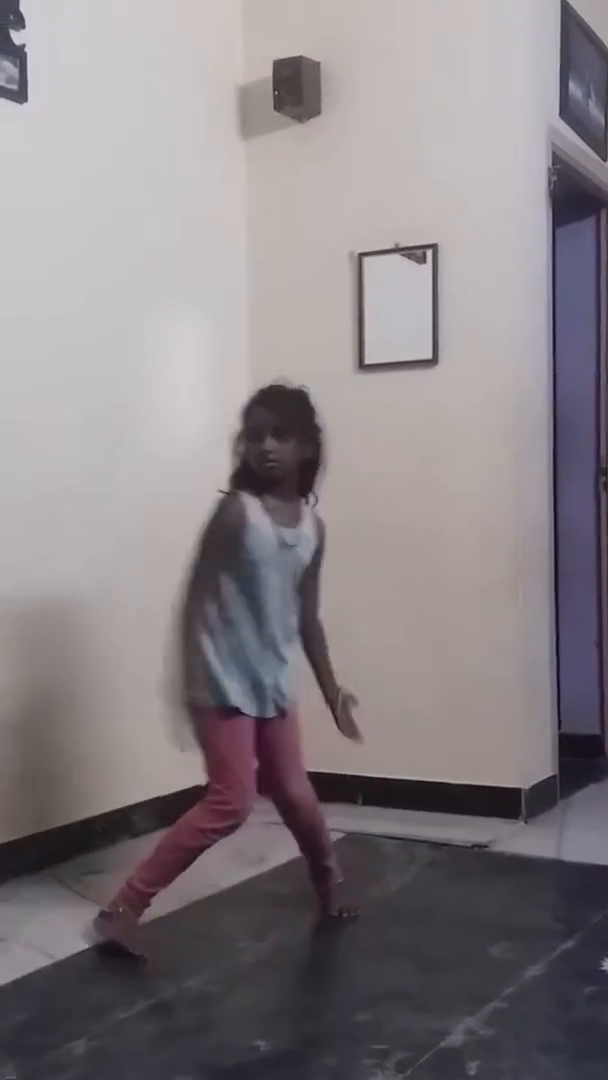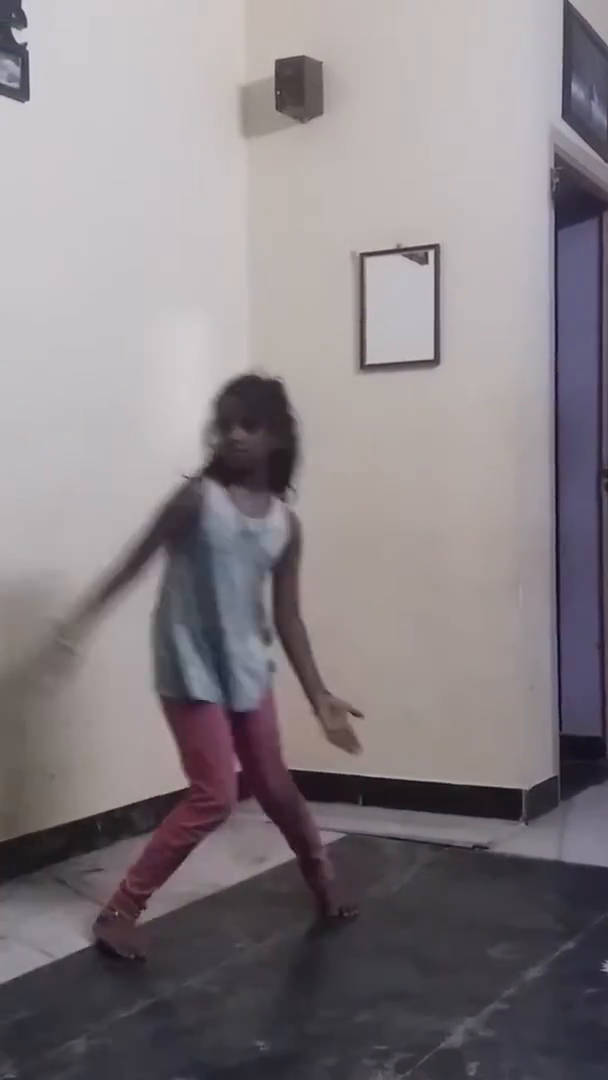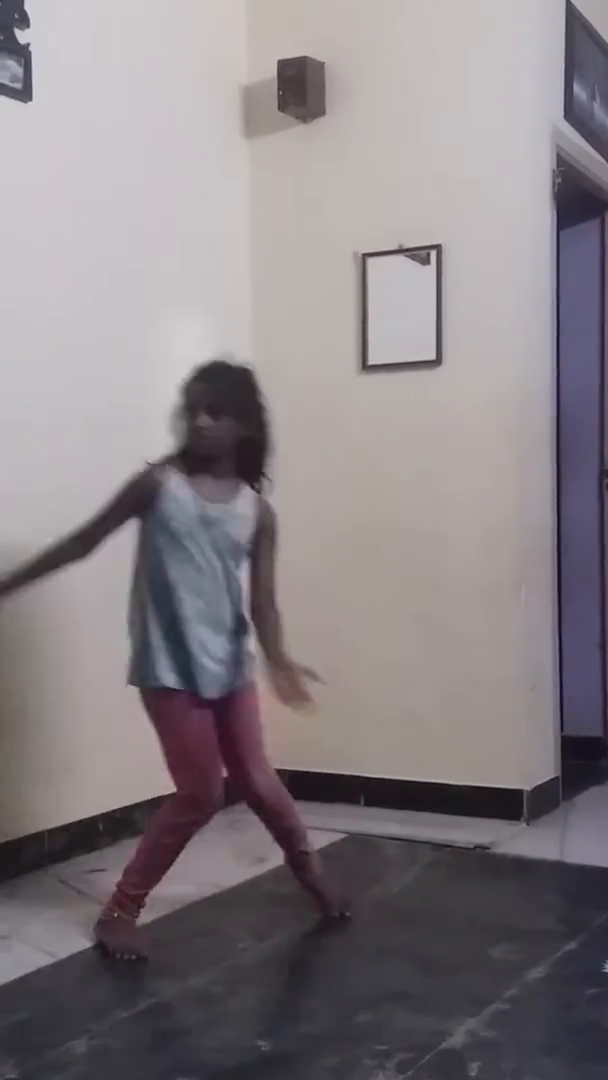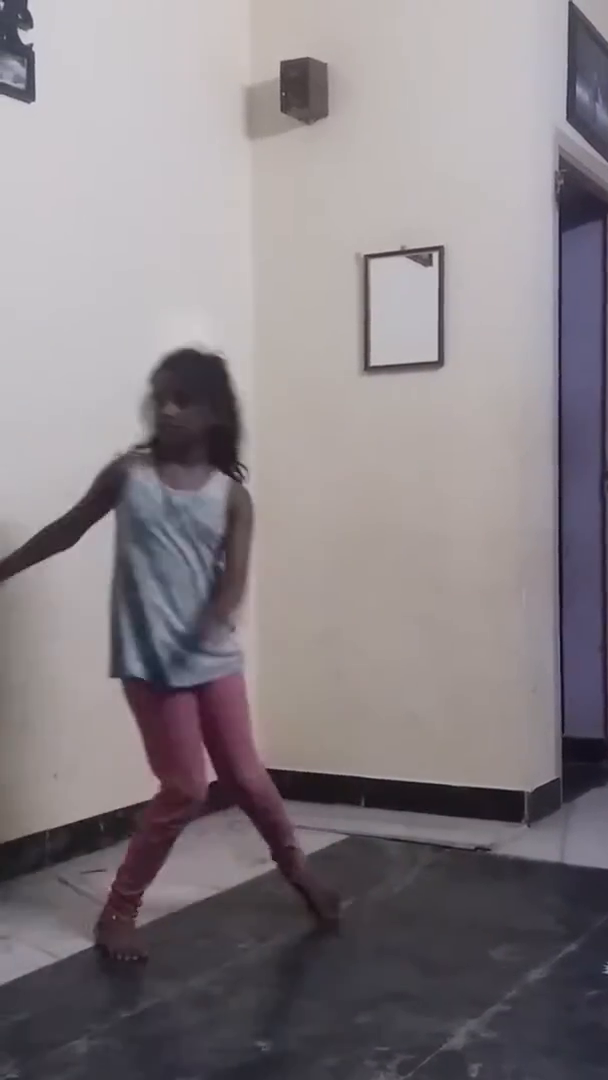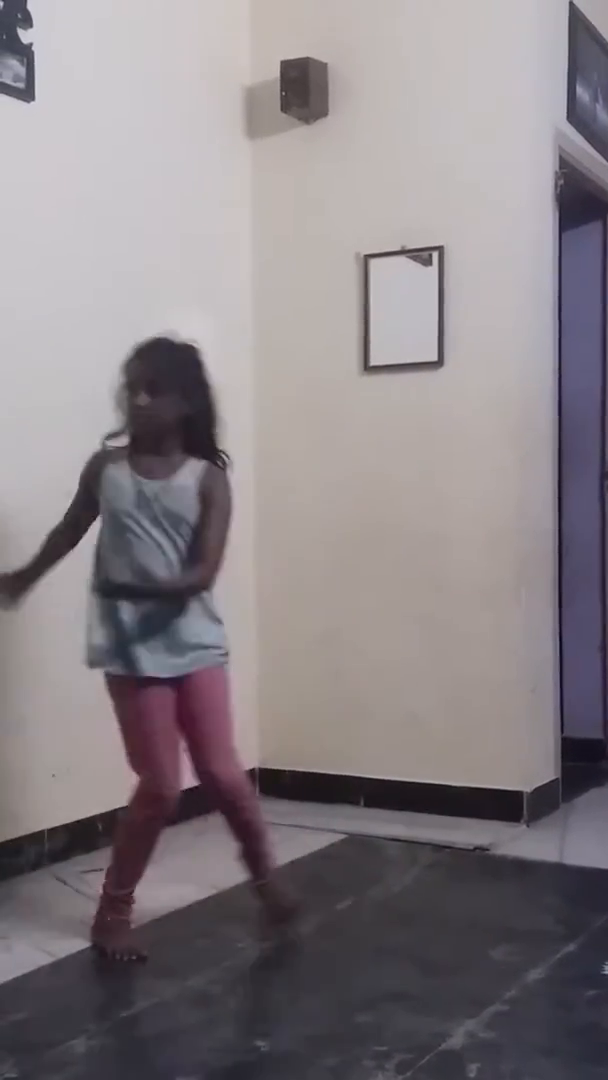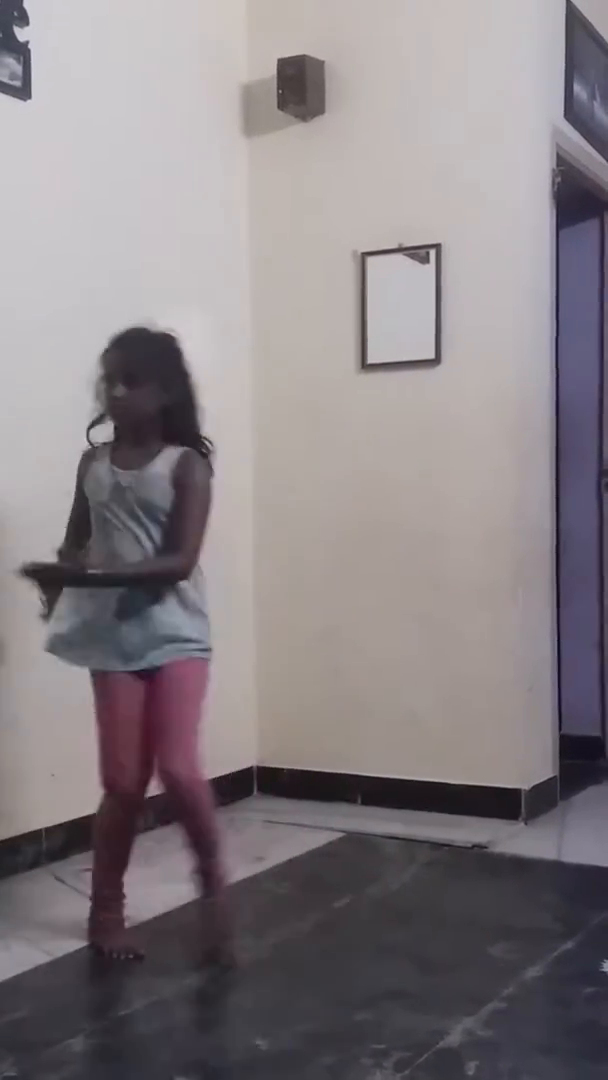
dt=0.1s
person 1, frame 1
left shoulder: (312, 528)
right shoulder: (234, 511)
left elbow: (307, 616)
right elbow: (197, 595)
left wrist: (333, 694)
right wrist: (187, 677)
left hip: (272, 679)
right hip: (221, 679)
left knee: (294, 793)
right knee: (230, 802)
left ankle: (327, 882)
right ankle: (125, 907)
person 1, frame 2
left shoulder: (286, 522)
right shoulder: (195, 497)
left elbow: (288, 615)
right elbow: (135, 561)
left wrist: (320, 697)
right wrist: (81, 617)
left hip: (248, 671)
right hip: (192, 671)
left knee: (275, 788)
right knee: (212, 797)
left ankle: (321, 878)
right ankle: (121, 909)
person 1, frame 3
left shoulder: (256, 510)
right shoulder: (156, 483)
left elbow: (262, 598)
right elbow: (86, 538)
left wrist: (278, 661)
left hip: (227, 664)
right hip: (165, 664)
left knee: (258, 782)
right knee: (200, 793)
left ankle: (310, 874)
right ankle: (119, 911)
person 1, frame 4
left shoulder: (231, 493)
right shoulder: (128, 473)
left elbow: (233, 583)
right elbow: (66, 530)
left wrist: (209, 624)
left hip: (212, 655)
right hip: (147, 658)
left knee: (246, 777)
right knee: (183, 789)
left ankle: (297, 868)
right ankle: (118, 911)
person 1, frame 5
left shoulder: (208, 479)
right shoulder: (104, 467)
left elbow: (202, 573)
right elbow: (69, 532)
left wrist: (144, 587)
left hip: (194, 644)
right hip: (129, 648)
left knee: (221, 771)
right knee: (158, 783)
left ankle: (263, 872)
right ankle: (112, 912)
person 1, frame 6
left shoulder: (188, 465)
right shoulder: (93, 463)
left elbow: (182, 561)
left wrist: (102, 573)
right wrist: (59, 587)
left hip: (175, 637)
right hip: (112, 642)
left knee: (180, 771)
right knee: (123, 781)
left ankle: (214, 885)
right ankle: (105, 910)
